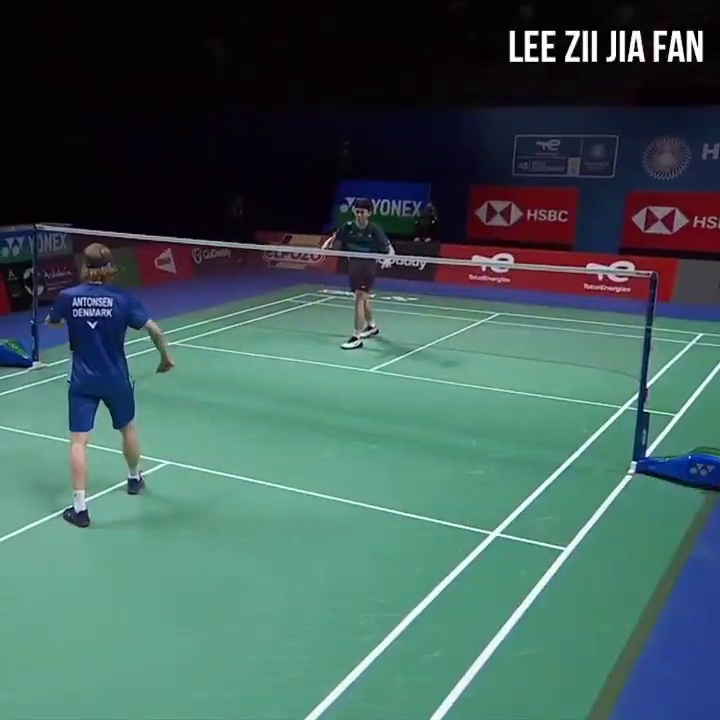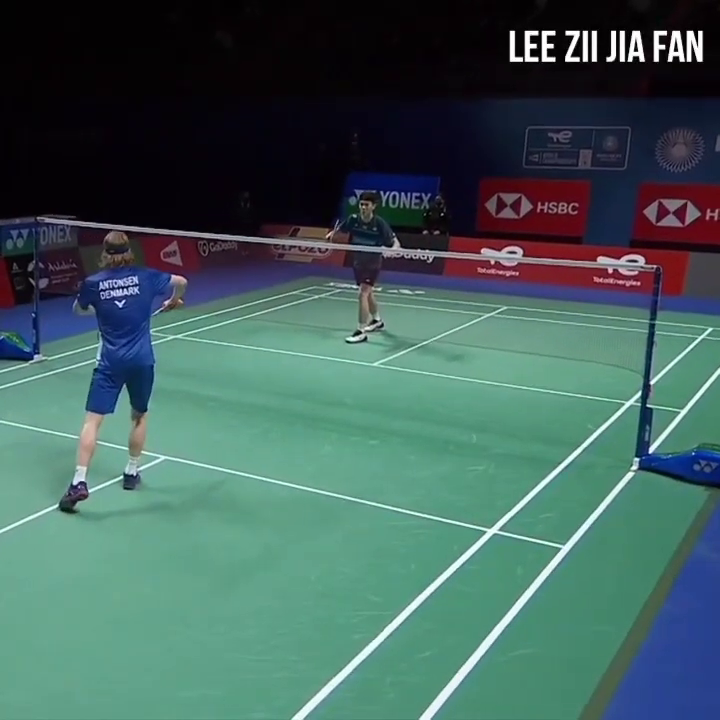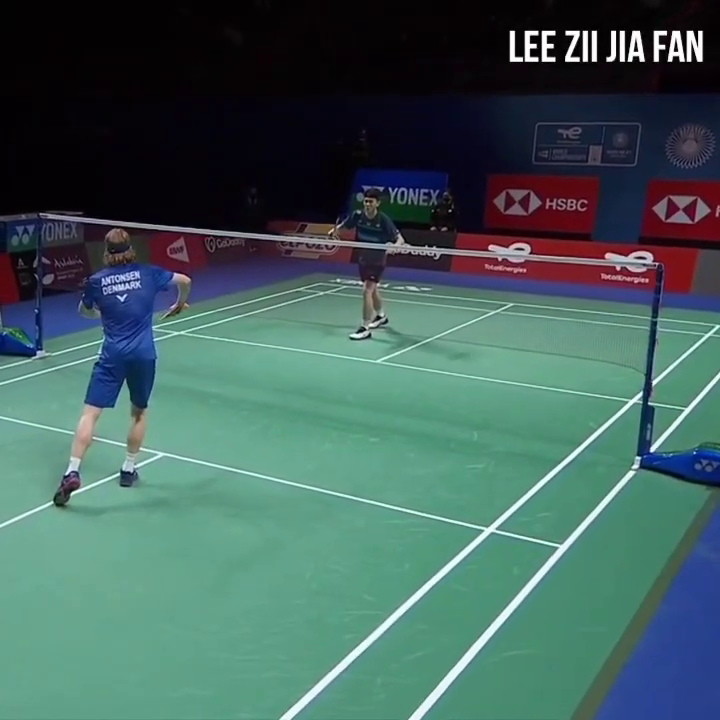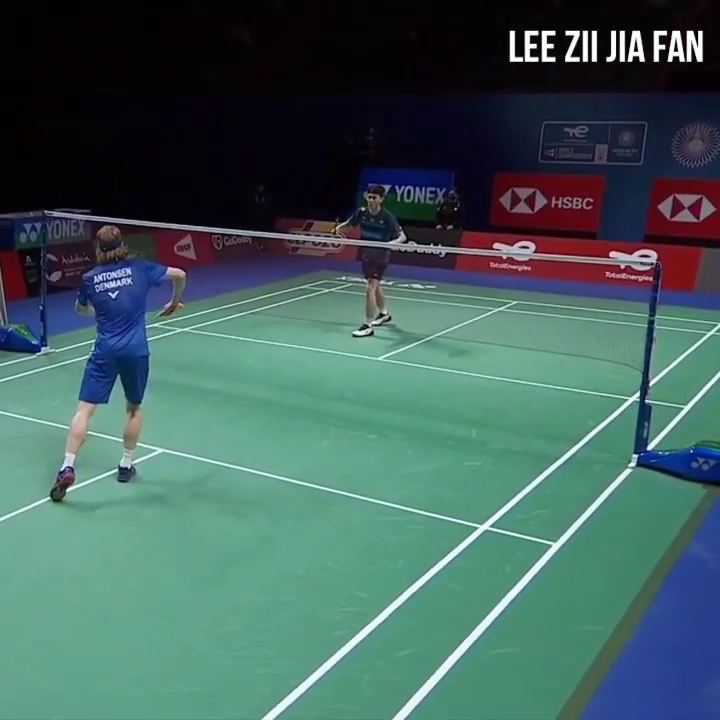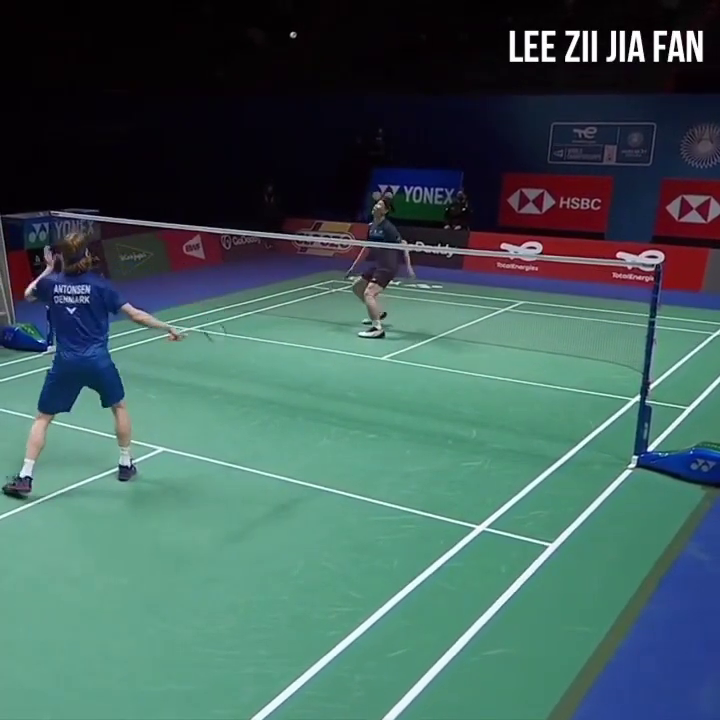
dt=0.7s
person 1, frame 1
left shoulder: (67, 297)
right shoulder: (121, 299)
left elbow: (50, 322)
right elbow: (155, 330)
right wrist: (165, 356)
left hip: (82, 381)
right hip: (115, 379)
left knee: (78, 442)
right knee: (128, 428)
left ankle: (79, 508)
right ankle: (134, 478)
person 1, frame 2
left shoulder: (93, 283)
right shoulder: (145, 277)
left elbow: (78, 309)
right elbow: (181, 281)
right wrist: (174, 301)
left hip: (110, 361)
right hip: (141, 360)
left knee: (92, 421)
right knee: (139, 416)
left ankle: (79, 482)
right ankle: (131, 473)
person 1, frame 3
left shoulder: (97, 280)
right shoulder: (148, 273)
left elbow: (84, 311)
right elbow: (185, 281)
right wrist: (179, 304)
left hip: (113, 355)
right hip: (143, 354)
left knee: (90, 413)
right knee: (139, 412)
left ankle: (72, 472)
right ankle: (128, 470)
person 1, frame 4
left shoulder: (90, 278)
right shoulder: (140, 269)
left elbow: (81, 309)
right elbow: (179, 275)
right wrist: (174, 303)
left hip: (105, 350)
right hip: (135, 350)
left knee: (85, 409)
right knee: (134, 408)
left ankle: (67, 468)
right ankle: (126, 465)
person 1, frame 5
left shoulder: (50, 282)
right shoulder: (100, 286)
left elbow: (27, 294)
right elbow: (134, 315)
left wrist: (48, 271)
right wrist: (168, 329)
left hip: (64, 363)
right hip: (97, 361)
left knee: (42, 419)
right knee: (120, 408)
left ankle: (24, 477)
right ankle: (125, 464)
